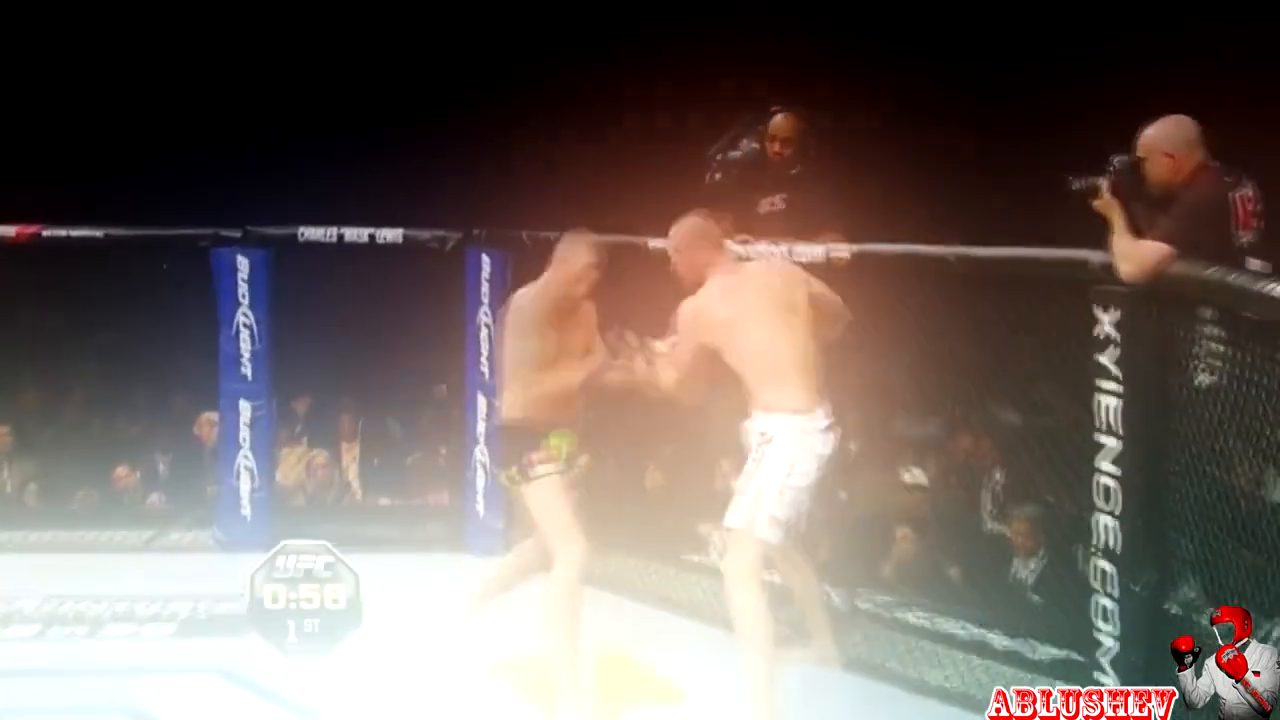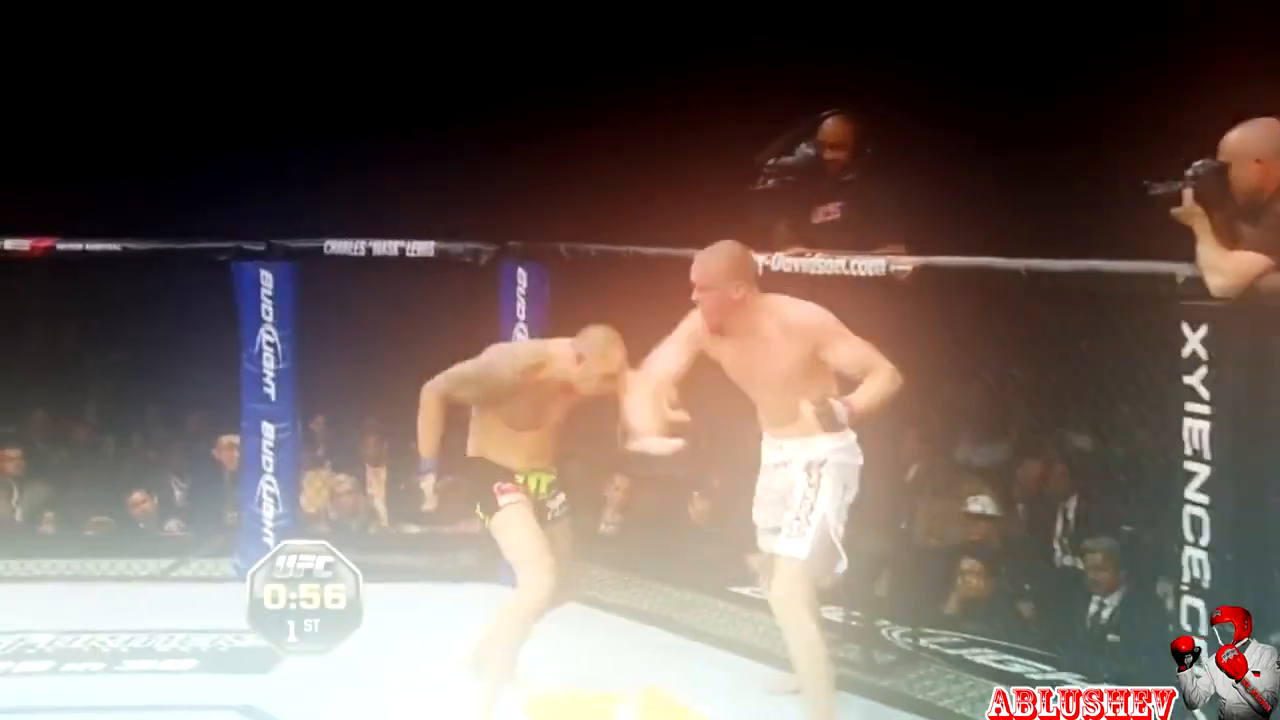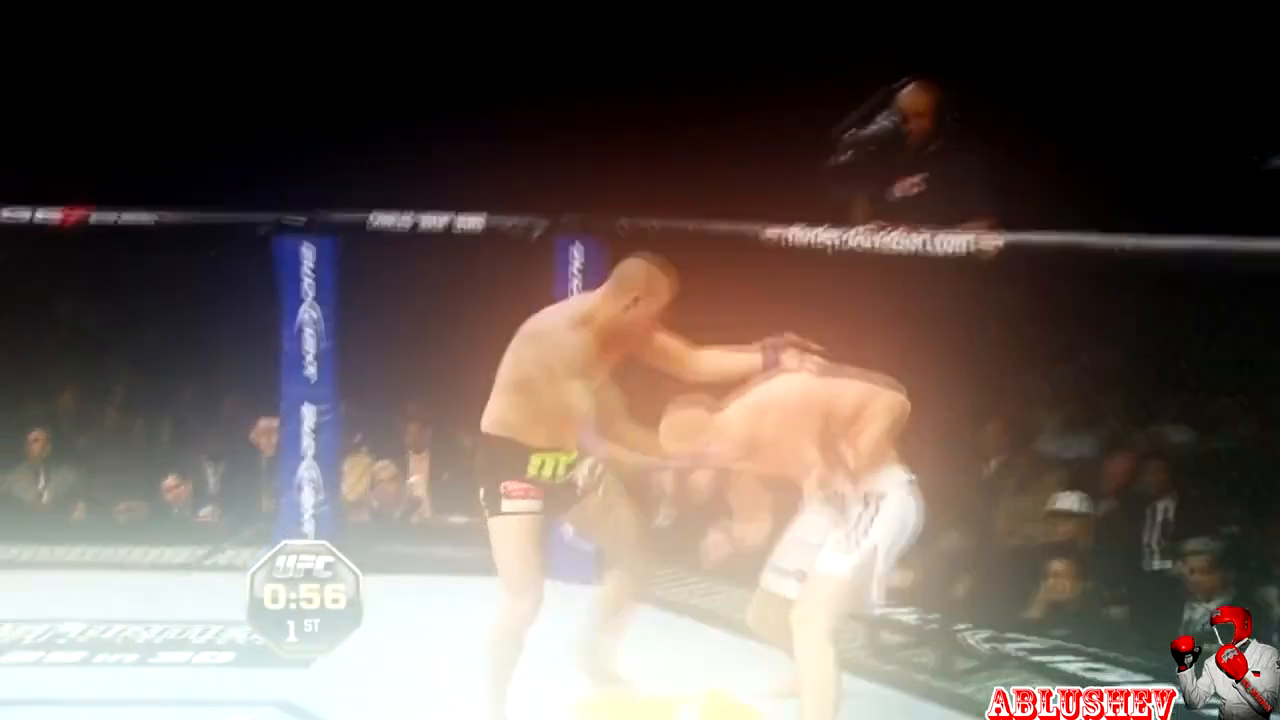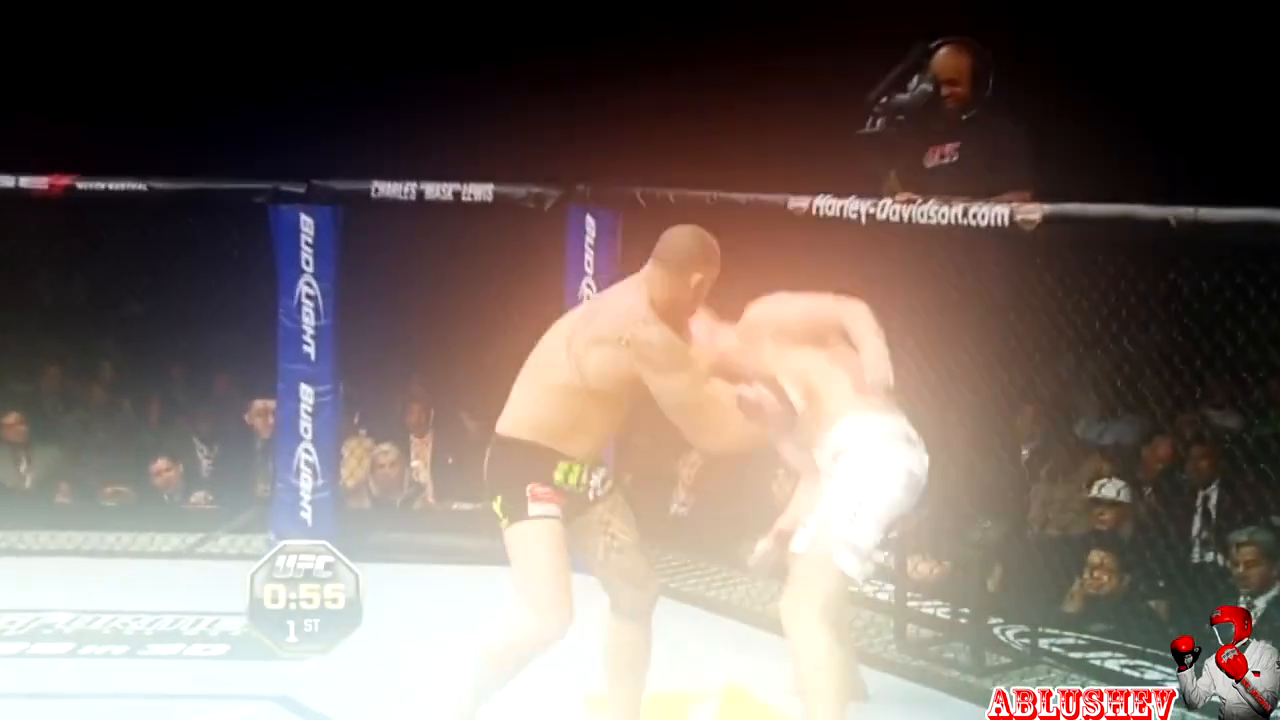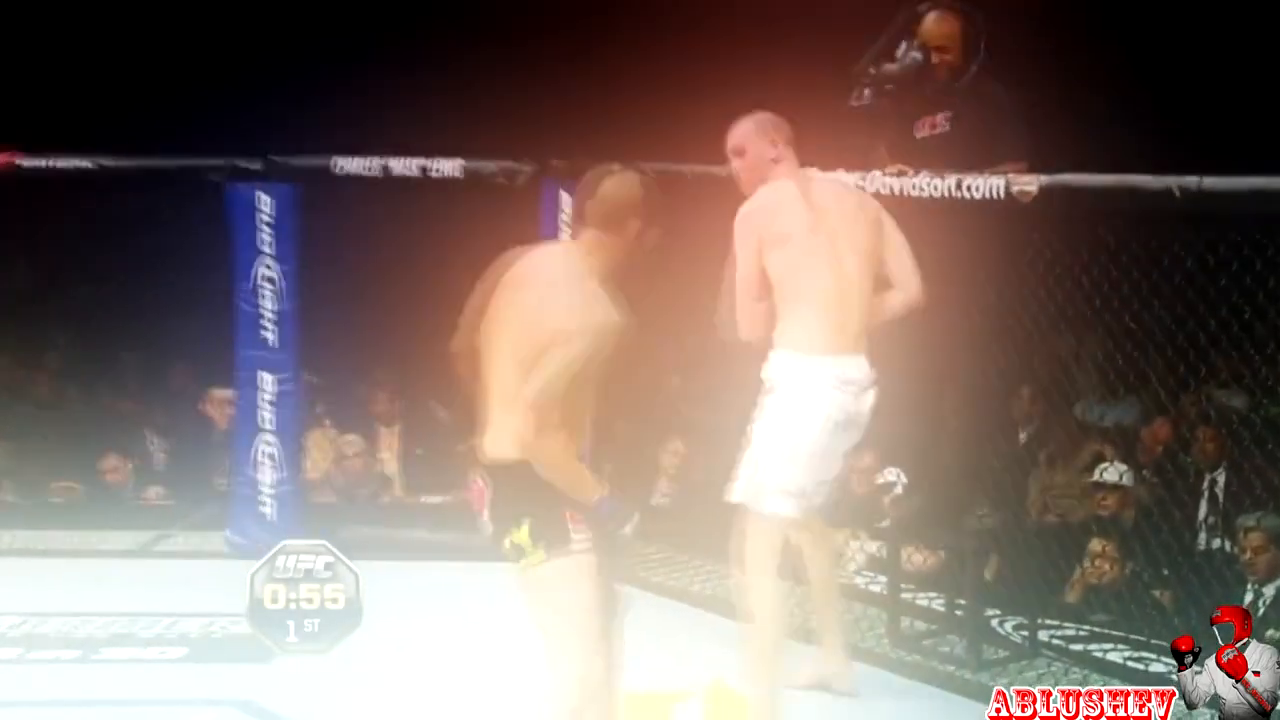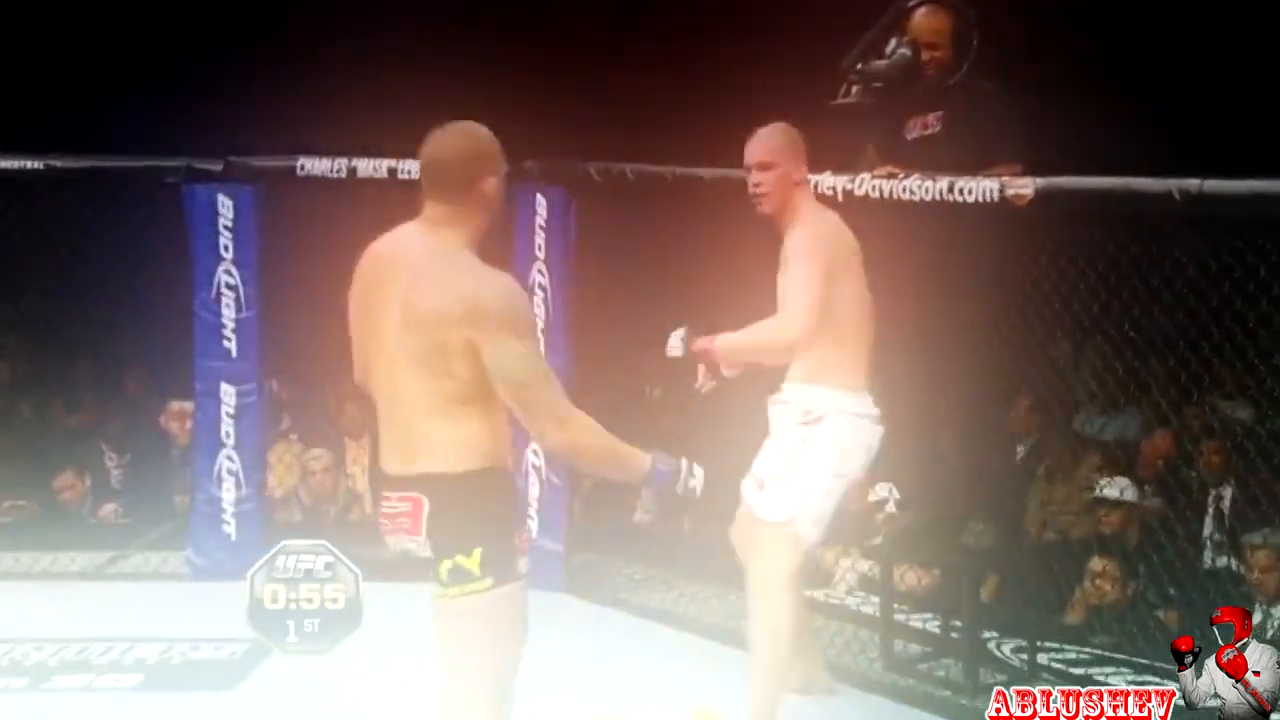
dt=0.3s
person 1, frame 1
left shoulder: (583, 309)
right shoulder: (532, 305)
left elbow: (592, 365)
right elbow: (530, 385)
right wrist: (590, 371)
left hip: (552, 438)
right hip: (530, 439)
left knee: (546, 546)
right knee: (572, 553)
left ankle: (478, 597)
person 1, frame 2
left shoulder: (582, 368)
right shoulder: (507, 367)
right elbow: (435, 389)
right wrist: (429, 461)
left hip: (543, 477)
right hip: (493, 477)
left knee: (549, 584)
right knee: (540, 583)
left ankle: (491, 661)
person 1, frame 3
left shoulder: (629, 327)
right shoulder: (563, 338)
left elbow: (692, 362)
right elbow: (605, 434)
left wrist: (766, 356)
left hip: (564, 454)
right hip: (510, 457)
left knee: (631, 554)
right knee: (523, 601)
left ankle: (597, 654)
person 1, frame 4
left shoulder: (628, 304)
right shoulder: (647, 335)
right elbow: (707, 431)
left hip: (580, 469)
right hip: (528, 466)
left knee: (637, 594)
right knee: (549, 618)
person 1, frame 5
left shoulder: (518, 264)
right shoulder: (595, 316)
left elbow: (464, 349)
right elbow: (541, 433)
right wrist: (601, 502)
left hip: (507, 469)
right hip: (535, 486)
left knee: (598, 605)
right knee: (587, 665)
person 1, frame 6
left shoulder: (376, 259)
right shoulder: (486, 292)
right elbow: (557, 427)
right wrist: (656, 470)
left hip: (402, 499)
right hip: (463, 504)
person 2, frame 1
left shoulder: (697, 310)
right shoulder: (777, 270)
left elbow: (680, 387)
right elbow: (837, 316)
left wrist: (648, 362)
left hip: (782, 435)
right hip: (808, 428)
left knee: (739, 569)
right knee: (782, 543)
right ankle: (824, 643)
person 2, frame 2
left shoulder: (802, 322)
right shoulder: (702, 325)
left elbow: (888, 376)
right elbow: (647, 380)
left wrist: (844, 412)
right wrist: (646, 432)
left hip: (824, 460)
right hip: (775, 457)
left knee: (787, 597)
right knee: (776, 574)
right ankle: (812, 672)
person 2, frame 3
left shoulder: (789, 401)
left elbow: (892, 402)
right elbow: (755, 523)
left wrist: (853, 465)
right wrist: (727, 539)
left hip: (882, 498)
right hip: (827, 505)
left knee: (810, 620)
right knee: (766, 617)
right ankle: (814, 681)
person 2, frame 4
left shoulder: (762, 324)
right shoulder: (754, 391)
left elbow: (850, 311)
right elbow: (811, 470)
left wrist: (877, 373)
right wrist: (783, 529)
left hip: (871, 451)
right hip: (859, 456)
left knee: (800, 608)
right knee: (806, 573)
right ankle: (845, 681)
person 2, frame 5
left shoulder: (758, 213)
right shoulder: (860, 202)
left elbow: (751, 327)
right elbow: (910, 289)
left hip: (803, 384)
right hip: (851, 382)
left knee: (756, 553)
right knee: (803, 519)
right ankle: (835, 658)
person 2, frame 6
left shoulder: (813, 235)
right shoulder: (813, 234)
left elbow: (794, 331)
left wrist: (709, 346)
right wrist: (741, 352)
left hip: (829, 418)
right hip: (802, 414)
left knee: (771, 568)
right knee: (748, 531)
right ankle: (806, 666)
